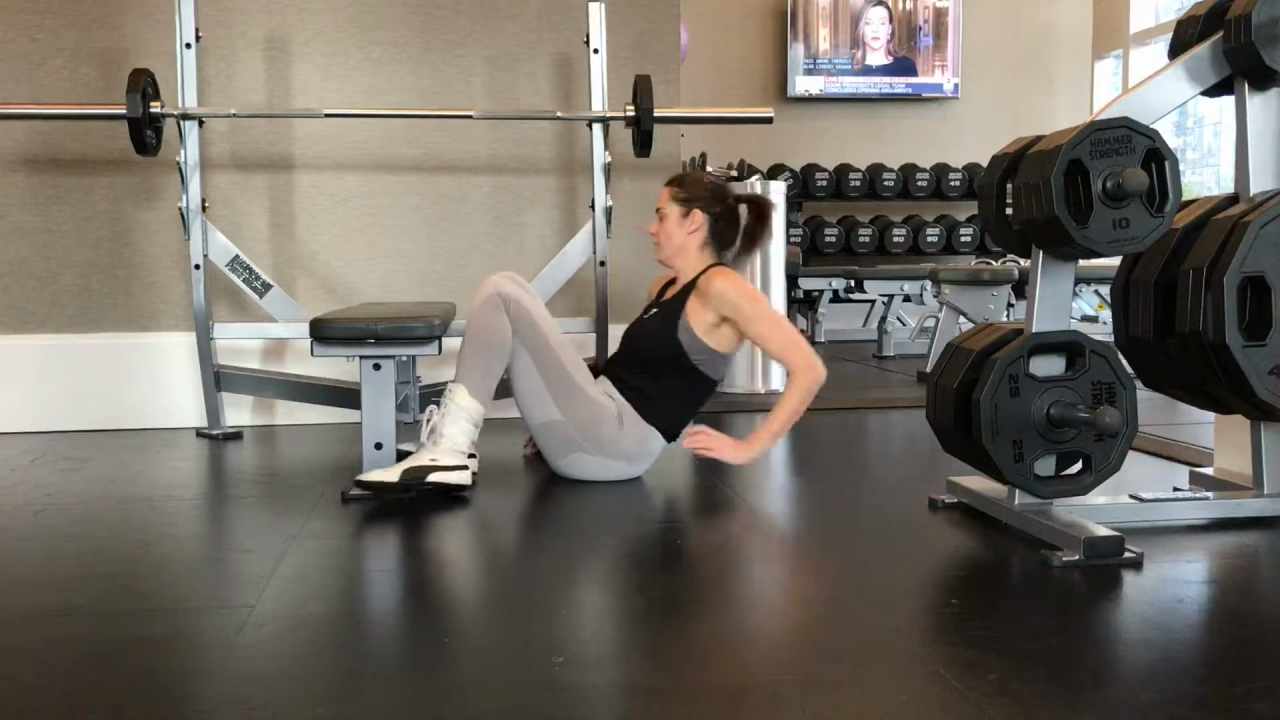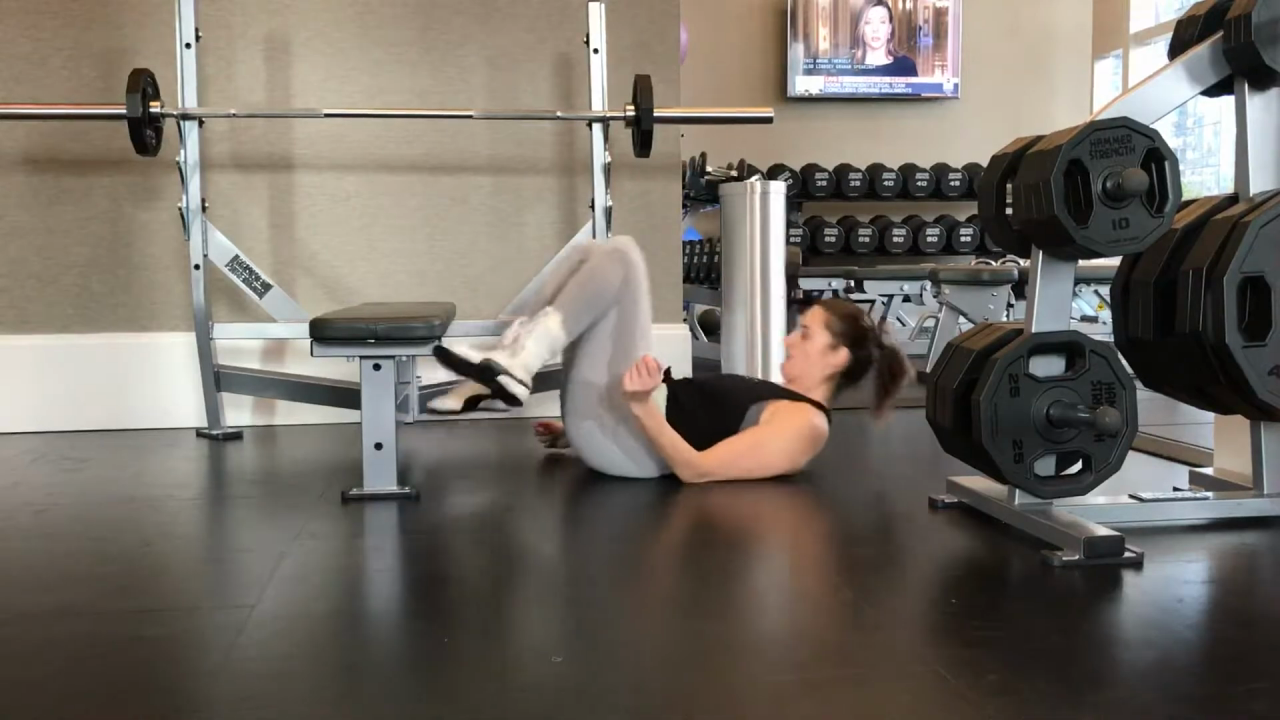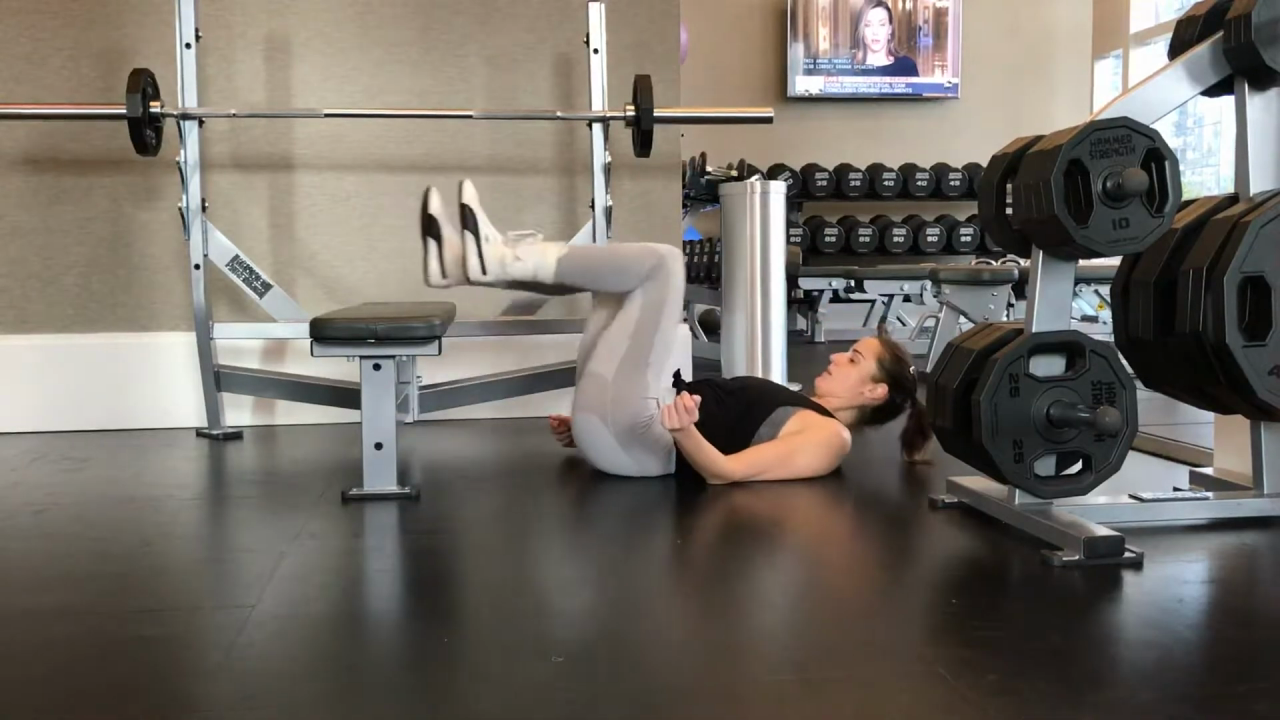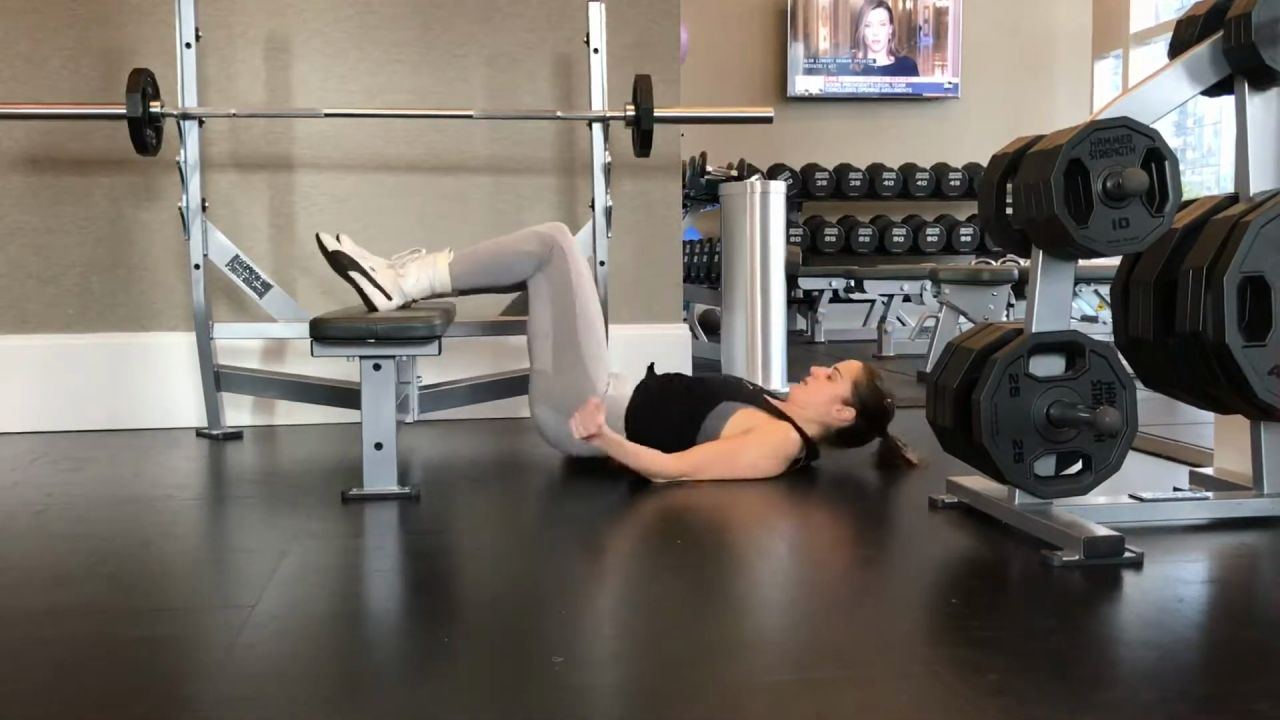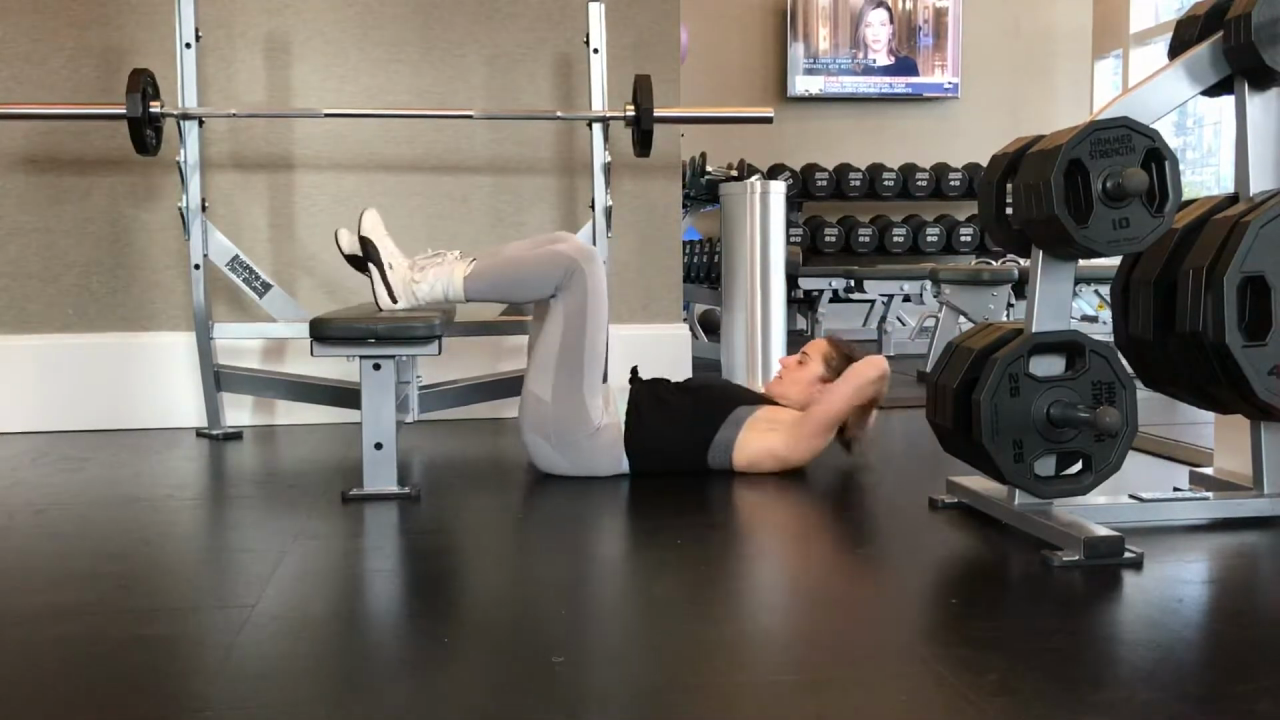
dt=0.5s
person 1, frame 1
left shoulder: (720, 288)
right shoulder: (670, 286)
left elbow: (809, 370)
left wrist: (749, 447)
right wrist: (561, 421)
left hip: (614, 445)
right hip: (596, 428)
left knee: (500, 296)
right knee: (508, 288)
left ankle: (448, 452)
right ankle: (449, 439)
person 1, frame 2
left shoulder: (806, 427)
right shoulder: (779, 401)
left elbow: (694, 468)
left wrist: (641, 406)
left hip: (623, 438)
right hip: (606, 421)
left knee: (618, 257)
right knee: (598, 257)
left ankle: (509, 365)
right ankle: (504, 366)
person 1, frame 3
left shoulder: (828, 437)
right shoulder: (796, 411)
left elbow: (724, 471)
left wrist: (684, 430)
right wrist: (585, 424)
left hip: (623, 438)
right hip: (617, 426)
left knee: (662, 263)
right knee: (627, 271)
left ankle: (499, 259)
right ankle: (465, 260)
person 1, frame 4
left shoulder: (779, 444)
right shoulder: (776, 416)
left elbow: (664, 469)
left wrist: (605, 437)
left hip: (580, 415)
right hip: (606, 402)
left knee: (555, 241)
right knee: (548, 266)
left ankle: (399, 285)
right ankle: (398, 278)
person 1, frame 5
left shoulder: (797, 437)
right shoulder: (765, 412)
left elbow: (873, 367)
left wrist: (858, 409)
left hip: (578, 442)
right hip: (605, 414)
left knee: (577, 263)
right knee: (562, 248)
left ankle: (411, 287)
right ankle: (411, 275)
